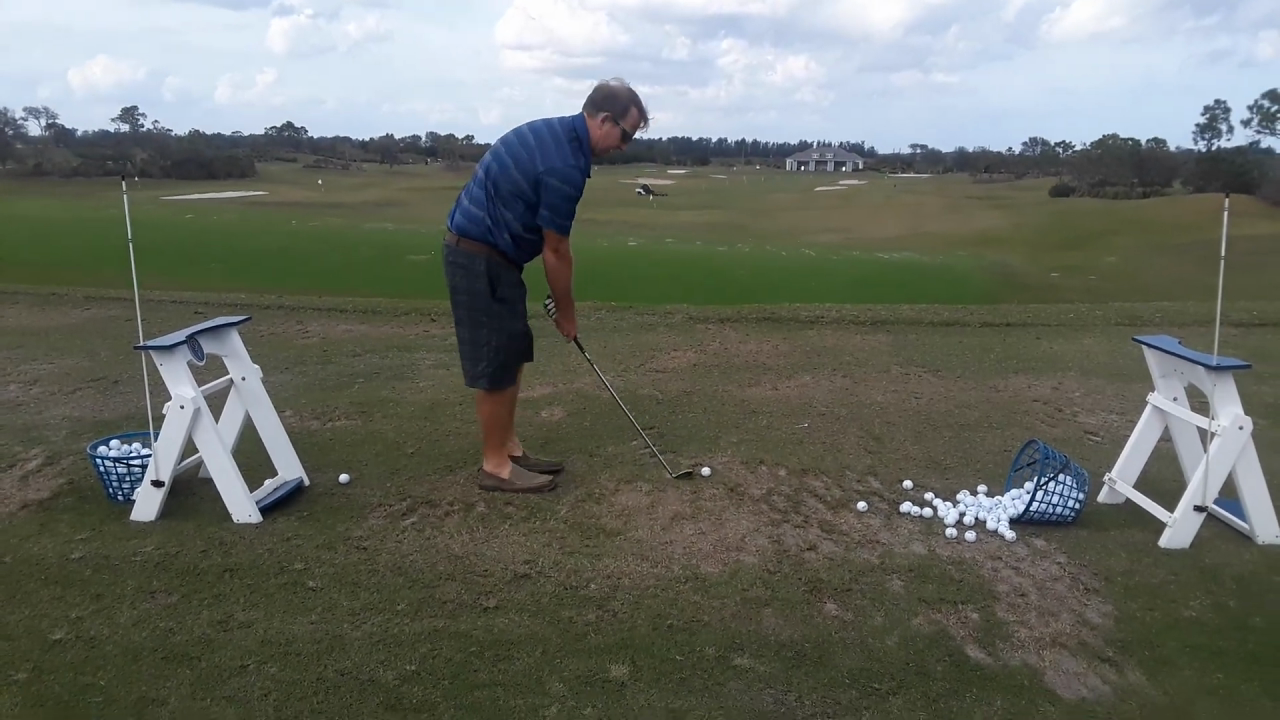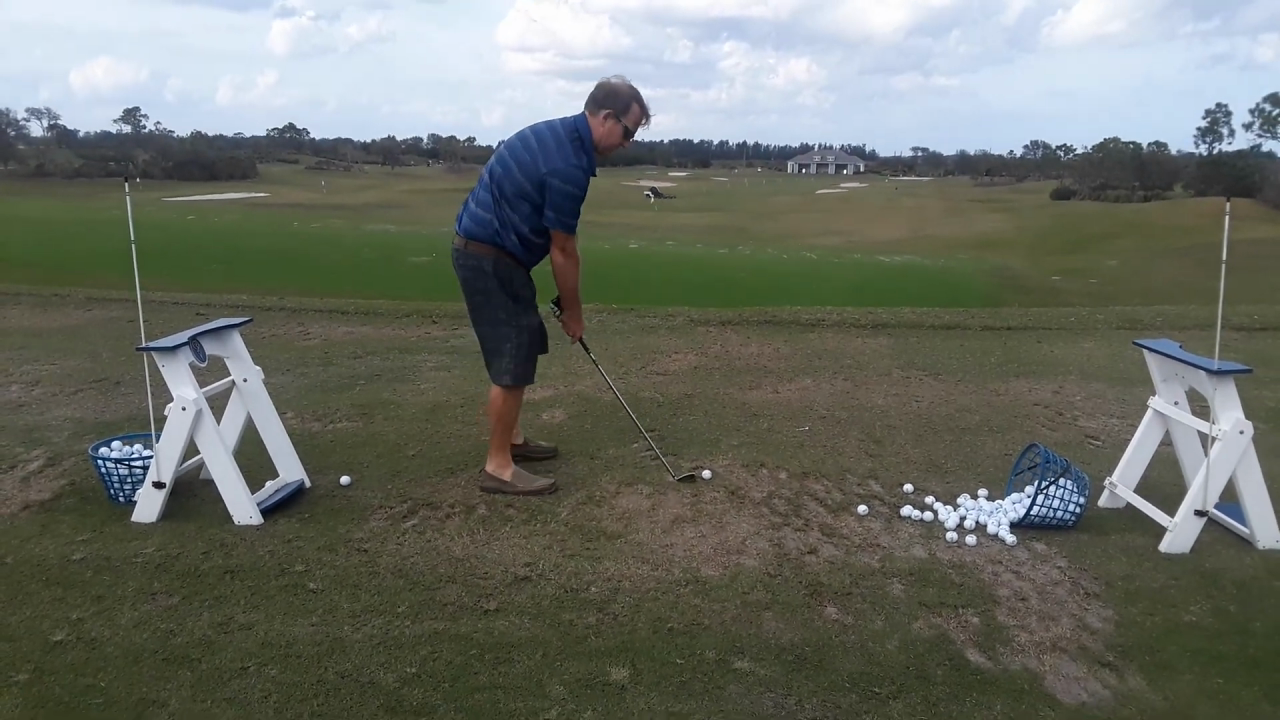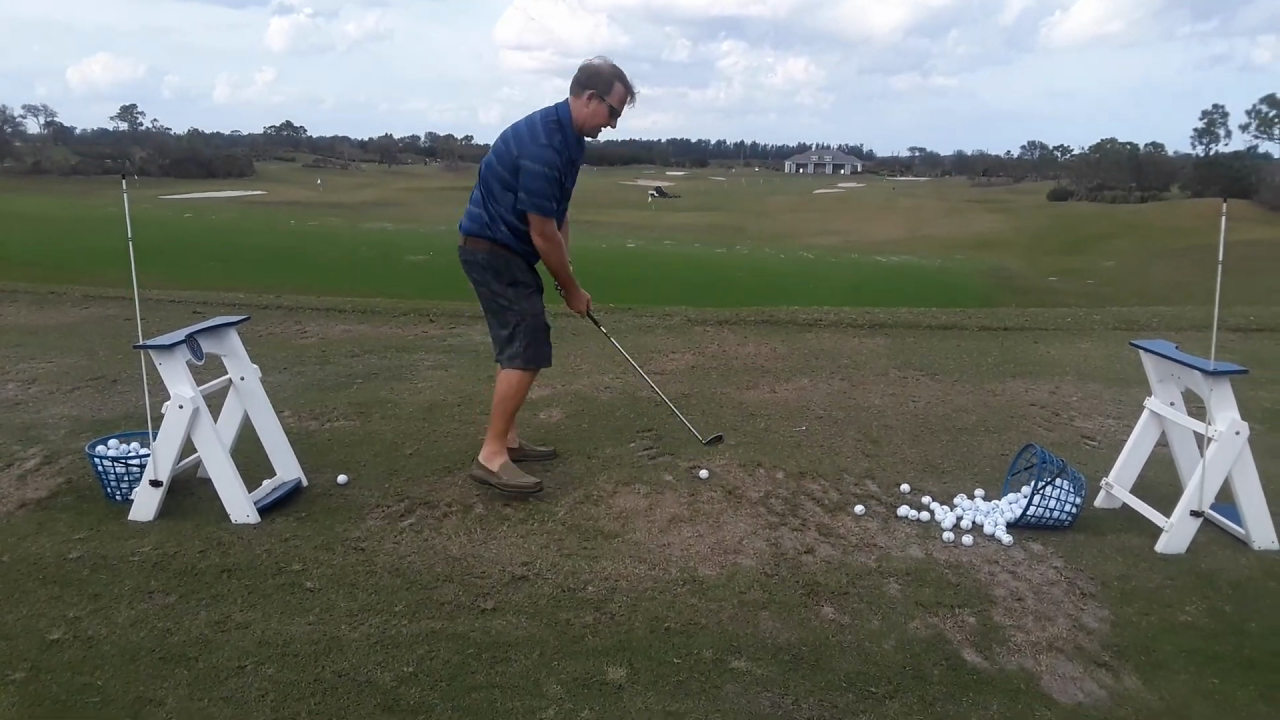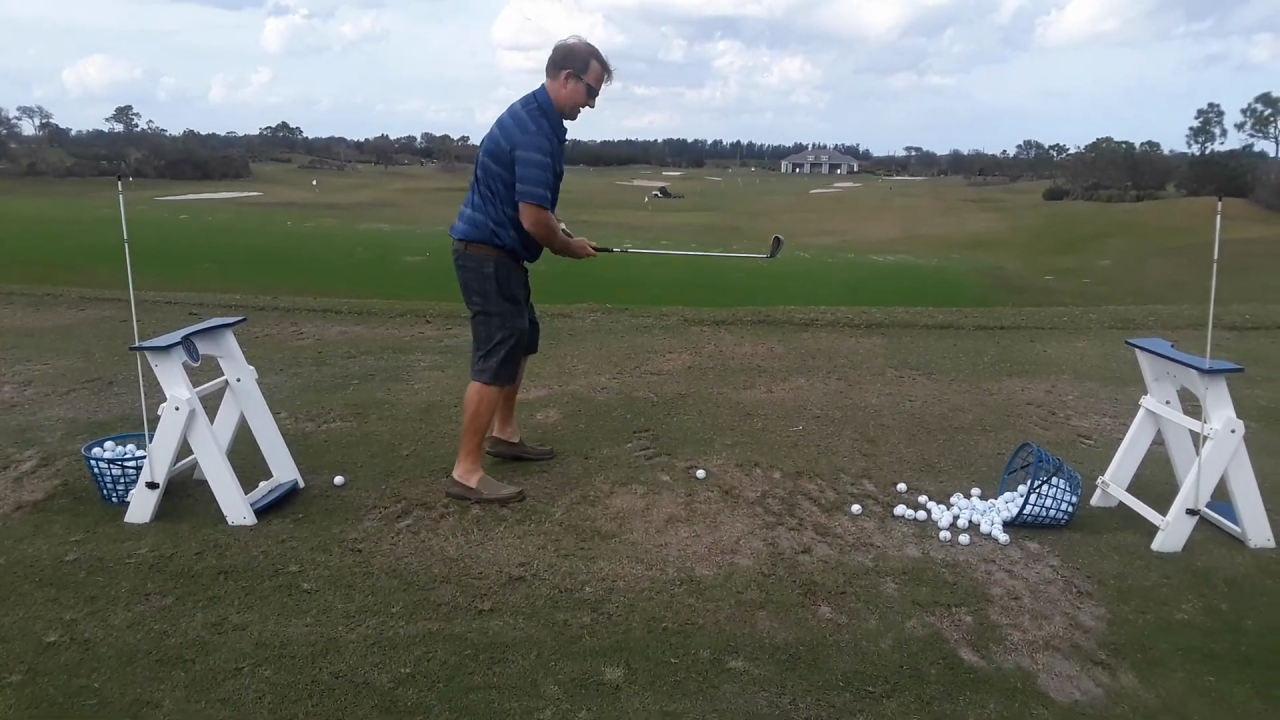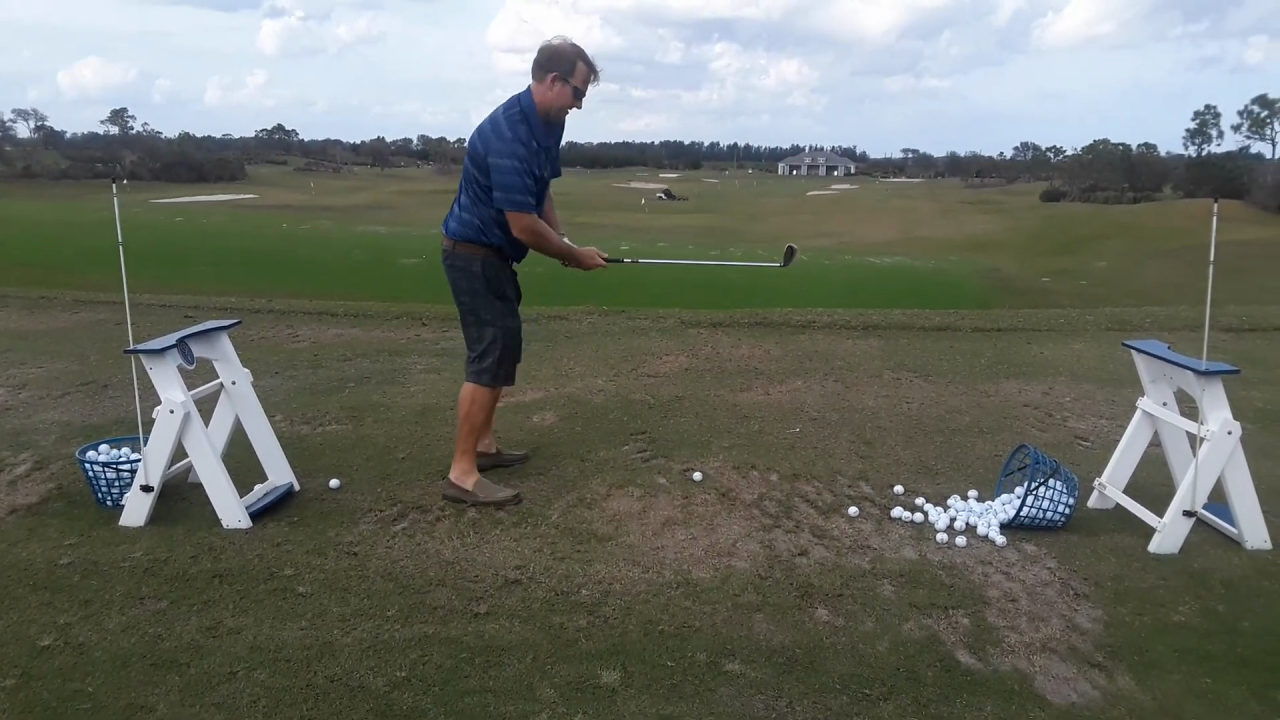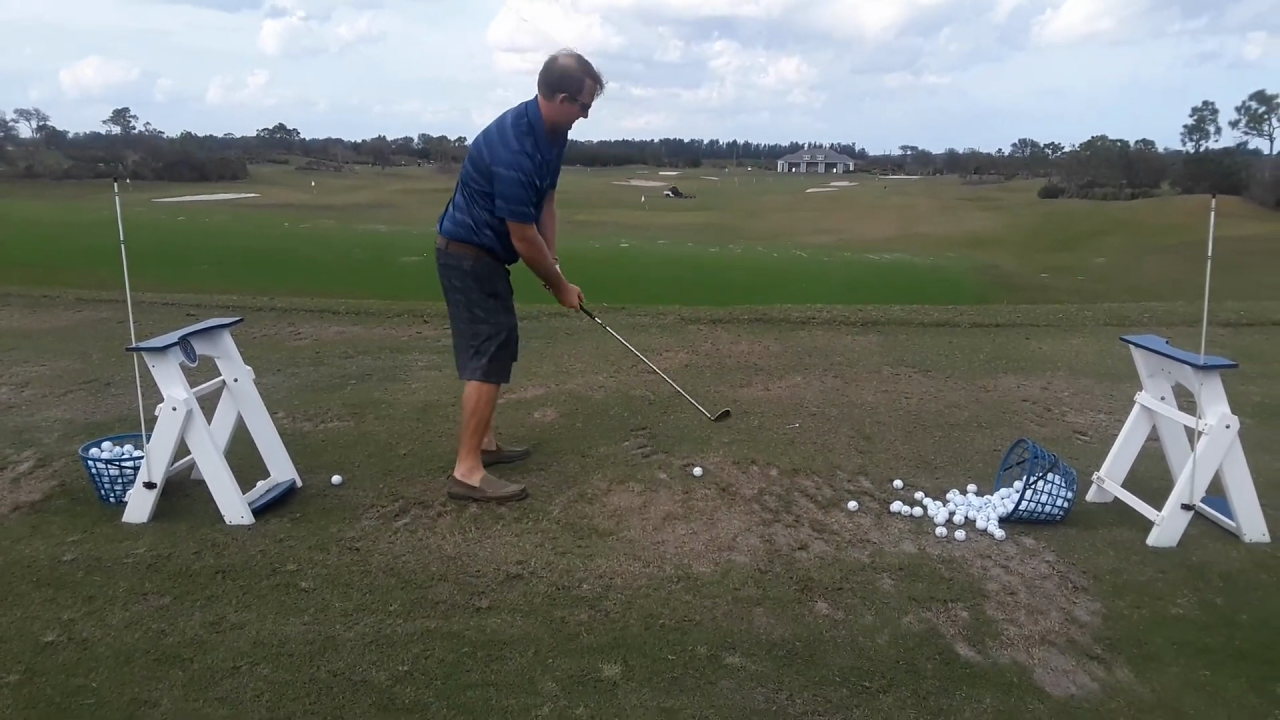
dt=0.3s
person 1, frame 1
left shoulder: (554, 132)
right shoulder: (565, 163)
right elbow: (556, 250)
right wrist: (566, 313)
left hip: (483, 249)
right hip: (480, 256)
left knee: (513, 353)
right knee: (494, 361)
left ankle: (509, 448)
right ankle: (495, 465)
person 1, frame 2
left shoulder: (560, 135)
right shoulder: (568, 163)
right elbow: (564, 250)
right wrist: (573, 312)
left hip: (490, 249)
right hip: (489, 256)
left knee: (524, 347)
right knee: (513, 358)
left ankle: (511, 438)
right ankle: (498, 466)
person 1, frame 3
left shoulder: (564, 134)
right shoulder: (543, 144)
left elbow: (553, 217)
right elbow: (543, 232)
left wrist: (564, 278)
right wrist: (571, 289)
left hip: (507, 249)
right hip: (491, 251)
left knee: (523, 344)
right knee: (524, 349)
left ankle: (507, 439)
right ankle: (491, 455)
person 1, frame 4
left shoulder: (539, 117)
right shoulder: (533, 131)
right elbow: (533, 219)
left wrist: (562, 235)
right wrist: (571, 247)
left hip: (494, 251)
right hip: (488, 255)
left knee: (519, 342)
right knee: (496, 359)
left ankle: (504, 433)
right ankle: (465, 471)
person 1, frame 5
left shoulder: (547, 124)
right shoulder: (508, 137)
left elbow: (540, 193)
right elbow: (523, 226)
left wrist: (562, 243)
right wrist: (576, 256)
left hip: (489, 254)
right hip: (475, 256)
left knee: (499, 355)
right knee: (489, 361)
left ankle: (481, 444)
right ankle: (462, 474)
person 1, frame 6
left shoulder: (551, 132)
right shoulder: (513, 149)
left elbow: (545, 201)
right elbow: (524, 238)
left wrist: (554, 265)
right wrist: (560, 286)
left hip: (483, 253)
right hip: (468, 255)
left knee: (494, 350)
right knee: (487, 358)
left ankle: (482, 442)
right ankle: (467, 471)
